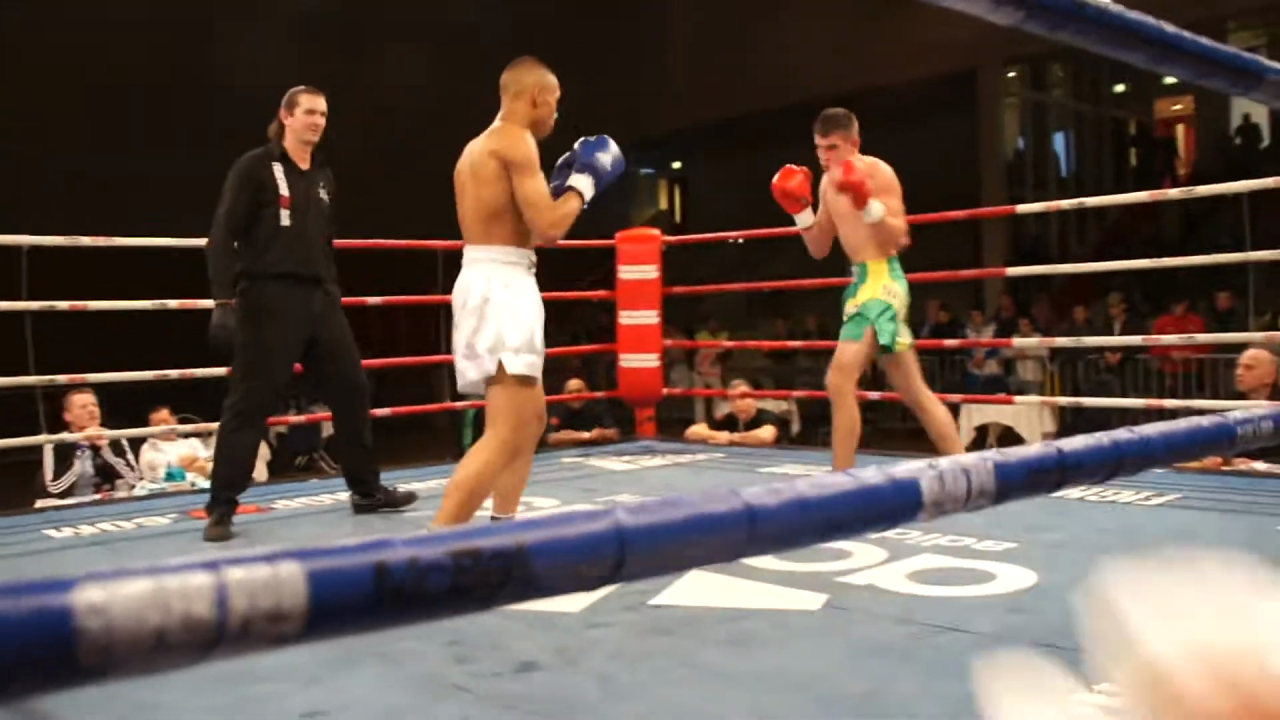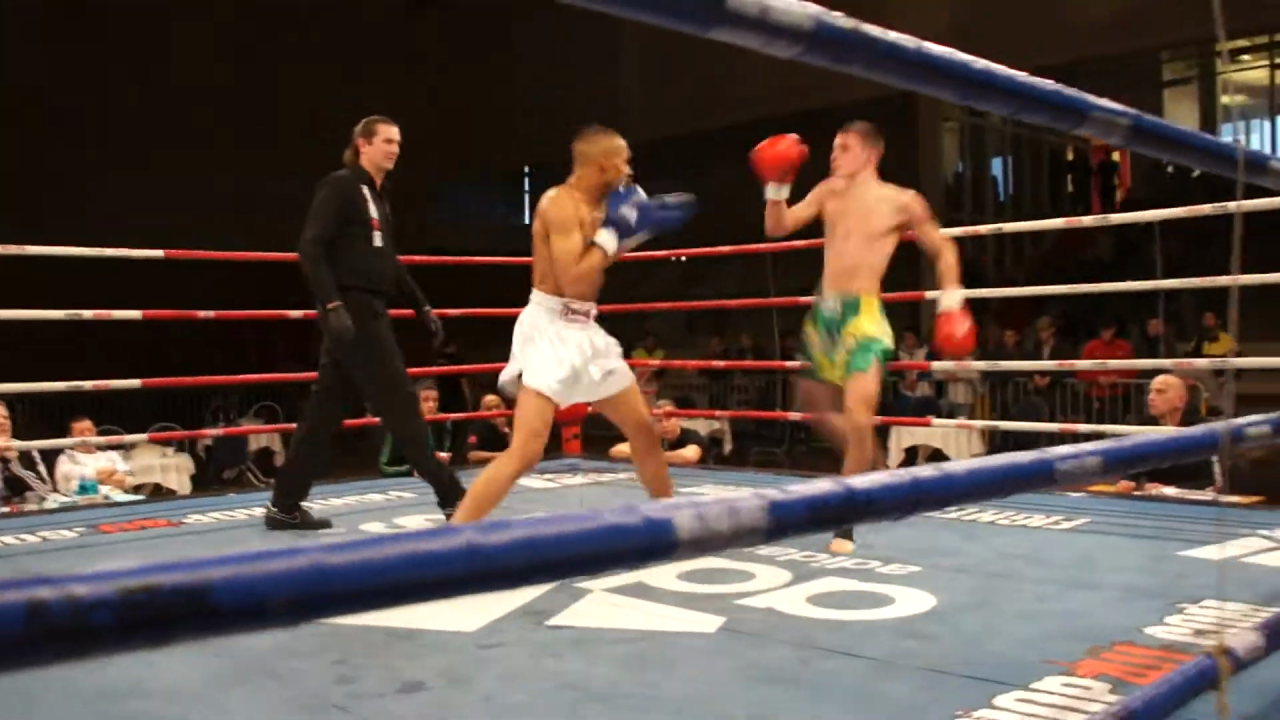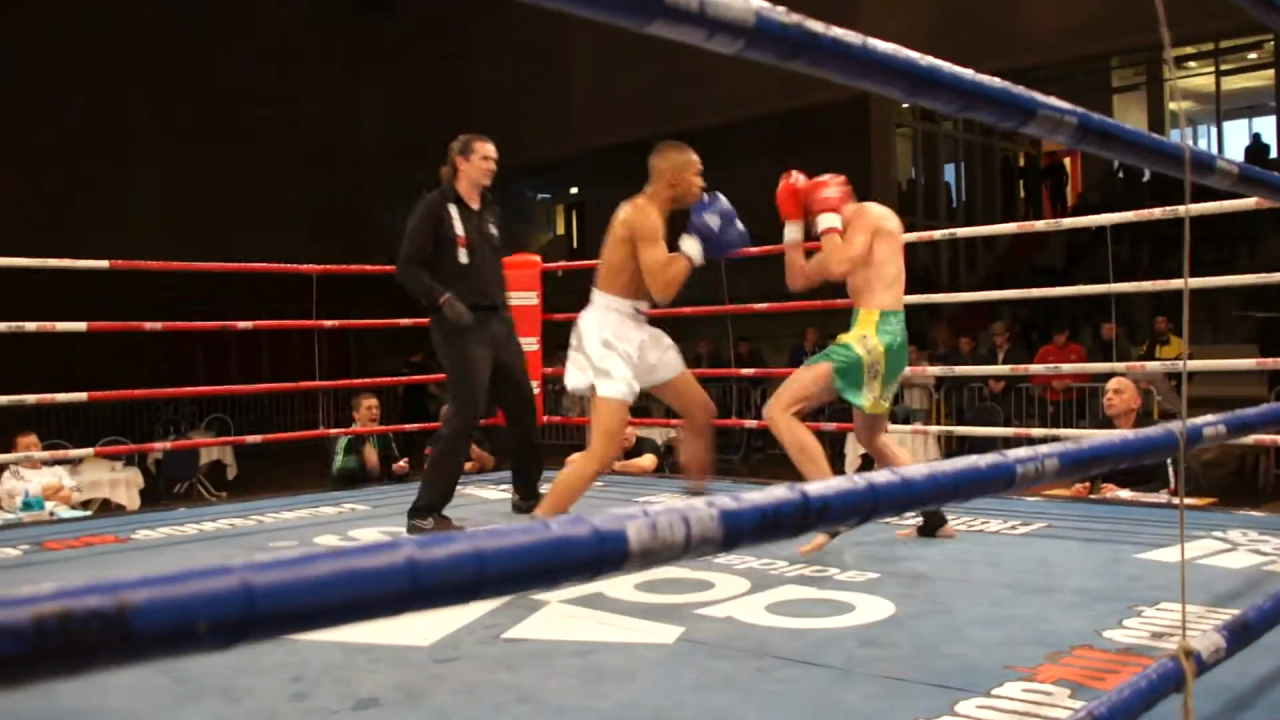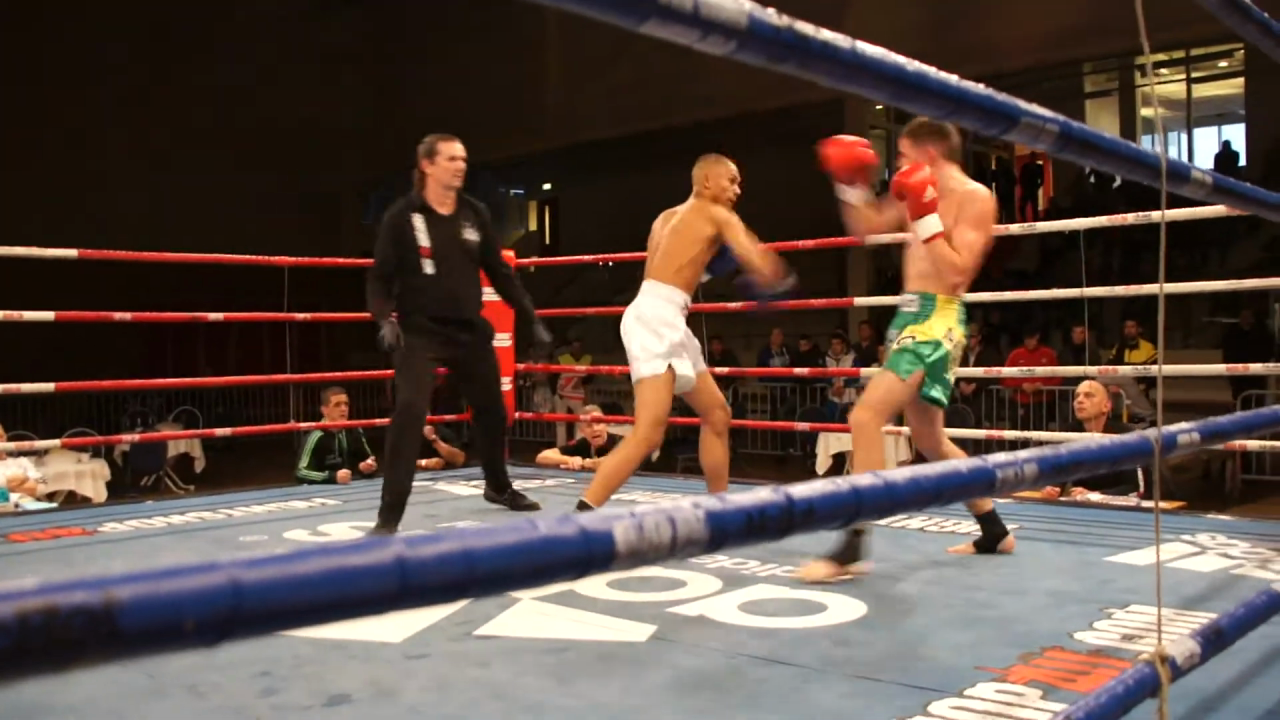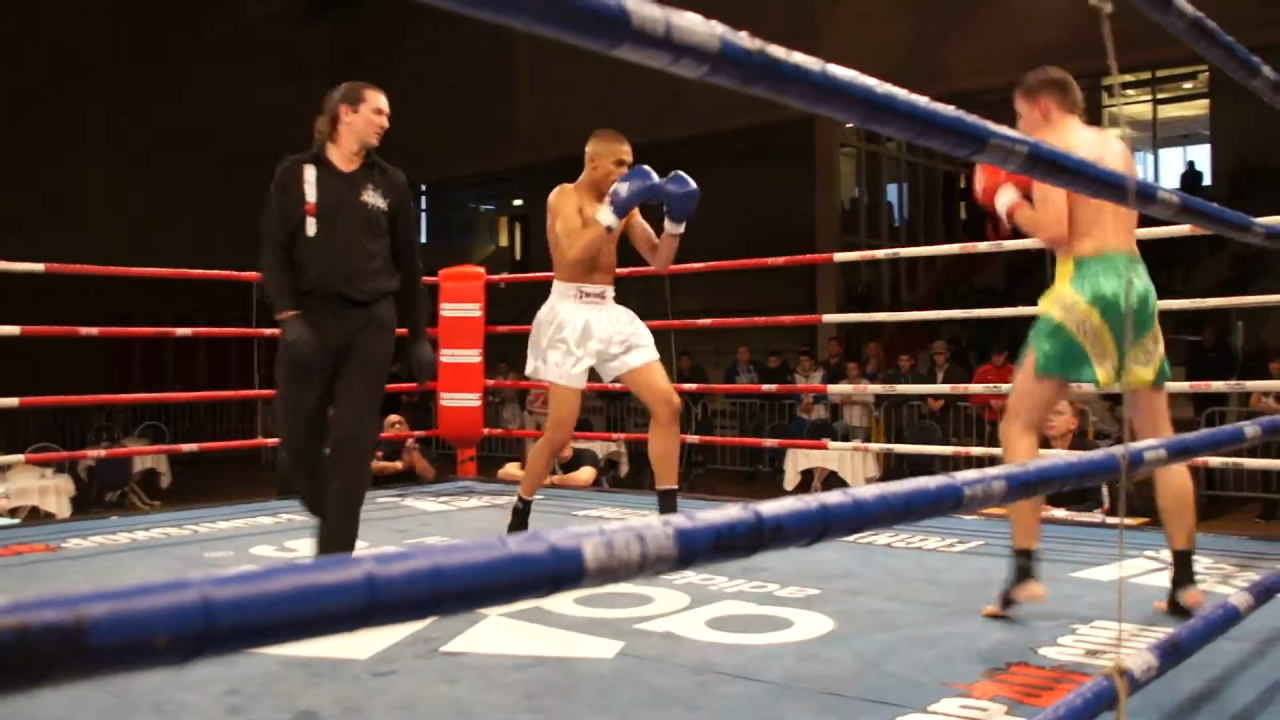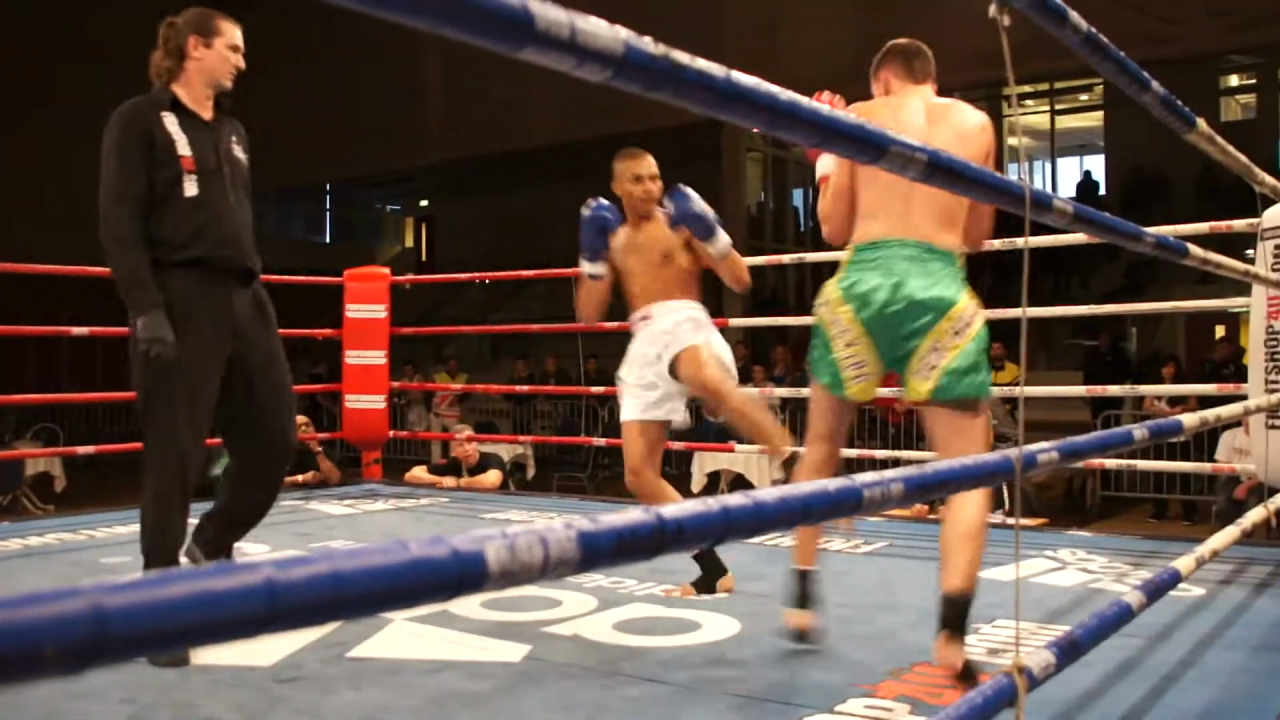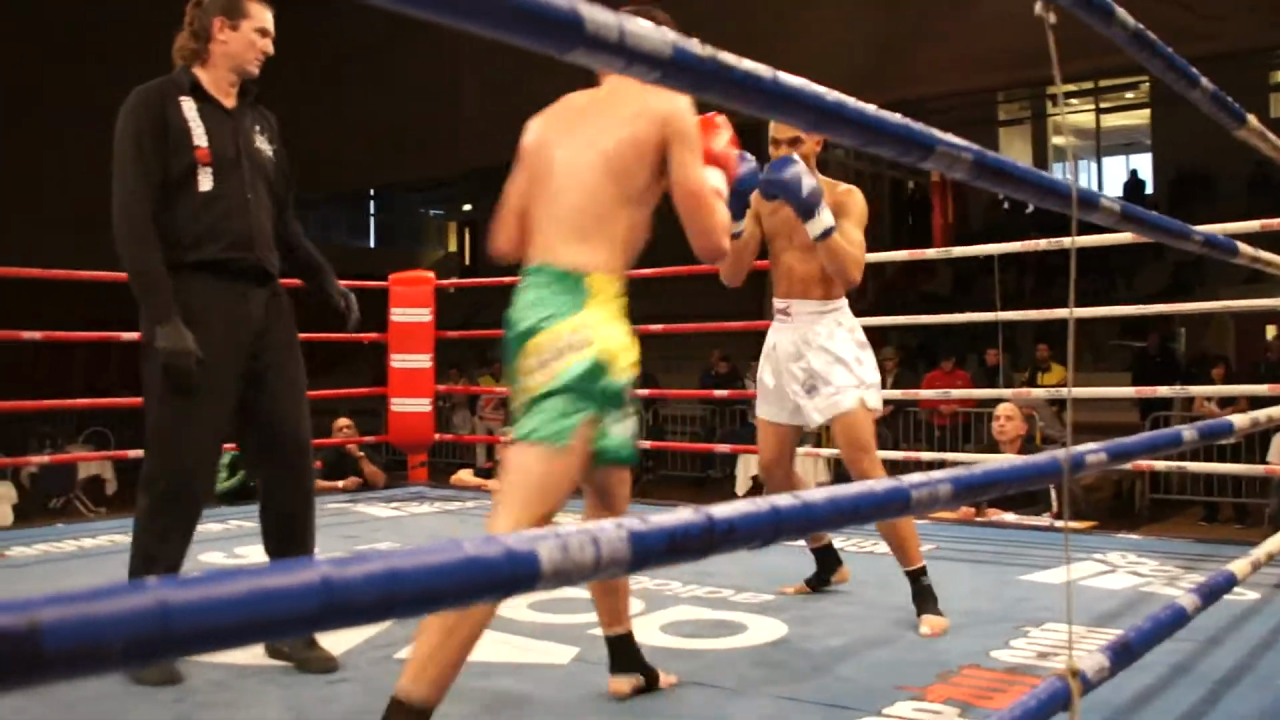
dt=0.7s
person 1, frame 1
left shoulder: (877, 173)
right shoulder: (828, 183)
left elbow: (899, 238)
right elbow: (819, 249)
left wrist: (866, 203)
right wrist: (799, 209)
left hip: (880, 281)
right hip: (863, 282)
left knee: (839, 382)
right knee: (914, 392)
person 1, frame 2
left shoulder: (903, 202)
right shoulder: (831, 190)
left elbow: (943, 251)
right elbow: (777, 226)
left wrist: (954, 306)
right wrist: (776, 183)
left hip: (863, 315)
right hip: (827, 308)
left knee: (859, 422)
right knee: (816, 406)
left ankle: (844, 521)
right ankle: (865, 467)
person 1, frame 3
left shoulder: (865, 214)
right shoulder: (850, 230)
left elbow: (838, 267)
right elbow: (797, 281)
left wrist: (827, 215)
right wrist: (792, 223)
left hip: (872, 332)
right hip: (880, 333)
left knee: (777, 411)
right knee: (870, 438)
right ankle: (934, 517)
person 1, frame 4
left shoulder: (973, 198)
right shoulder: (925, 191)
left elbow: (956, 274)
right elbow: (864, 228)
left wrist: (924, 216)
right wrist: (848, 180)
left hip: (937, 324)
right hip: (914, 316)
left knee: (865, 421)
right knee: (929, 439)
left ankle: (851, 549)
right ankle: (994, 530)
person 1, frame 5
left shoulder: (1047, 148)
right shoulder: (1116, 148)
left elbow: (1056, 233)
left wrist: (1006, 197)
left hip: (1082, 290)
right hip: (1134, 285)
left knee: (1018, 429)
right knee: (1158, 443)
left ankle: (1024, 573)
right ankle: (1184, 580)
person 1, frame 6
left shoulder: (859, 121)
right shoulder: (977, 125)
left elbow: (831, 228)
left wrist: (827, 158)
left hip: (860, 286)
right hip: (940, 291)
left knee: (820, 450)
left ankle: (803, 597)
right ankle: (950, 633)
person 1, frame 7
left shoulder: (545, 121)
right shoulder: (670, 111)
left elbow: (504, 244)
right elbow: (712, 243)
right wrist: (715, 173)
left hip: (530, 309)
right hip: (578, 324)
left knee: (608, 493)
right knee: (513, 534)
left ankle: (625, 662)
person 2, frame 1
left shoulder: (323, 177)
right shoulder: (255, 167)
right elbow: (222, 238)
left wrist: (333, 294)
right wrist: (223, 301)
left hip: (320, 298)
right hip: (270, 297)
left knee: (352, 390)
right knee: (250, 403)
left ankle: (366, 489)
right ankle: (221, 508)
person 2, frame 2
left shoulder: (379, 193)
right shoulder: (341, 187)
left elbow: (389, 263)
right elbow: (312, 250)
left wrist: (423, 308)
right wrist: (331, 304)
left hip: (366, 311)
right hip: (356, 309)
left knee: (328, 410)
right knee: (400, 401)
left ankle: (285, 503)
right ankle: (451, 497)
person 2, frame 3
left shoulder: (490, 212)
right shoulder: (436, 207)
right elbow: (408, 267)
left wrist: (504, 321)
right wrist: (444, 299)
left hip: (496, 322)
right hip: (458, 325)
left knee: (523, 408)
right knee: (467, 413)
left ankle: (527, 493)
right ankle: (425, 512)
person 2, frame 4
left shoulder: (475, 214)
right shoulder: (402, 217)
left elbow: (499, 273)
right elbow: (380, 280)
left wrist: (532, 321)
right wrist: (385, 318)
left hip: (469, 330)
right hip: (420, 333)
left knee: (492, 413)
right knee: (409, 410)
left ankle: (497, 486)
right ankle: (390, 516)
person 2, frame 5
left shoulder: (390, 183)
right shoulder: (295, 172)
left elbow: (407, 264)
right elbow: (273, 252)
left wrist: (419, 337)
right wrist: (288, 316)
left hip: (370, 321)
right hip: (310, 321)
left knee: (353, 439)
right knee: (298, 439)
left ankle: (335, 556)
right ankle: (330, 514)
person 2, frame 6
left shoulder: (233, 133)
right shoulder: (140, 120)
right elbow: (117, 221)
left wrist: (252, 297)
right wrist: (143, 309)
left hip: (245, 300)
right hip: (180, 301)
left knee: (273, 441)
right knee: (175, 456)
left ankle: (212, 542)
person 2, frame 7
left shoulder: (261, 122)
right shoulder: (155, 105)
right elbow: (132, 218)
left wrist: (327, 281)
right wrist: (162, 317)
left hip: (264, 302)
right hip: (195, 302)
left knee: (289, 459)
right knee: (180, 467)
person 3, frame 1
left shoulder: (478, 146)
right shoulder: (515, 140)
right elbow: (548, 229)
left wrist: (562, 185)
right wrist: (587, 180)
left hip: (486, 282)
right hip: (501, 287)
left knee: (526, 428)
right knee: (504, 440)
person 3, frame 2
left shoulder: (593, 201)
right shoulder: (561, 204)
right elbow: (574, 284)
right wrist: (612, 233)
left hip: (584, 331)
right hip: (549, 329)
left knee: (645, 432)
right knee: (525, 451)
person 3, frame 3
left shoulder: (642, 210)
right shoulder: (643, 217)
left elbow: (656, 277)
right elbow: (662, 288)
left wrist: (708, 244)
right wrist: (697, 241)
left hip: (632, 329)
right hip: (610, 331)
left knee: (702, 412)
right knee: (603, 452)
person 3, frame 4
left shoulder: (666, 218)
right shoulder: (717, 215)
right elbow: (761, 266)
left wrist: (705, 266)
right wrist: (781, 281)
left hip: (665, 321)
right hip: (657, 322)
left knee: (717, 414)
right knee: (648, 434)
right ankle: (581, 516)
person 3, frame 5
left shoulder: (623, 202)
right shoulder: (564, 196)
left elbow: (660, 261)
right elbow: (574, 255)
left wrist: (676, 218)
right wrist: (614, 209)
left hip: (611, 315)
right hip: (569, 315)
left knee: (667, 404)
right knee: (560, 431)
left ankle: (669, 512)
right ankle: (520, 516)
person 3, frame 6
left shoulder: (682, 218)
right shoulder: (611, 238)
left elbow: (739, 281)
right elbow: (588, 314)
left wrist: (710, 232)
right wrist: (593, 256)
left hip: (687, 324)
right hip: (642, 345)
left knee: (704, 379)
right knee: (640, 476)
left ankle: (785, 454)
right ankle: (711, 566)
person 3, frame 7
left shoulder: (845, 197)
right shoulder: (763, 197)
left elbow: (852, 273)
right elbow: (731, 275)
left wrist: (813, 209)
right wrist: (736, 211)
left hip: (831, 334)
right hip: (783, 336)
left knee: (864, 469)
right knee: (773, 466)
left ankle: (922, 589)
right ankle: (827, 562)
